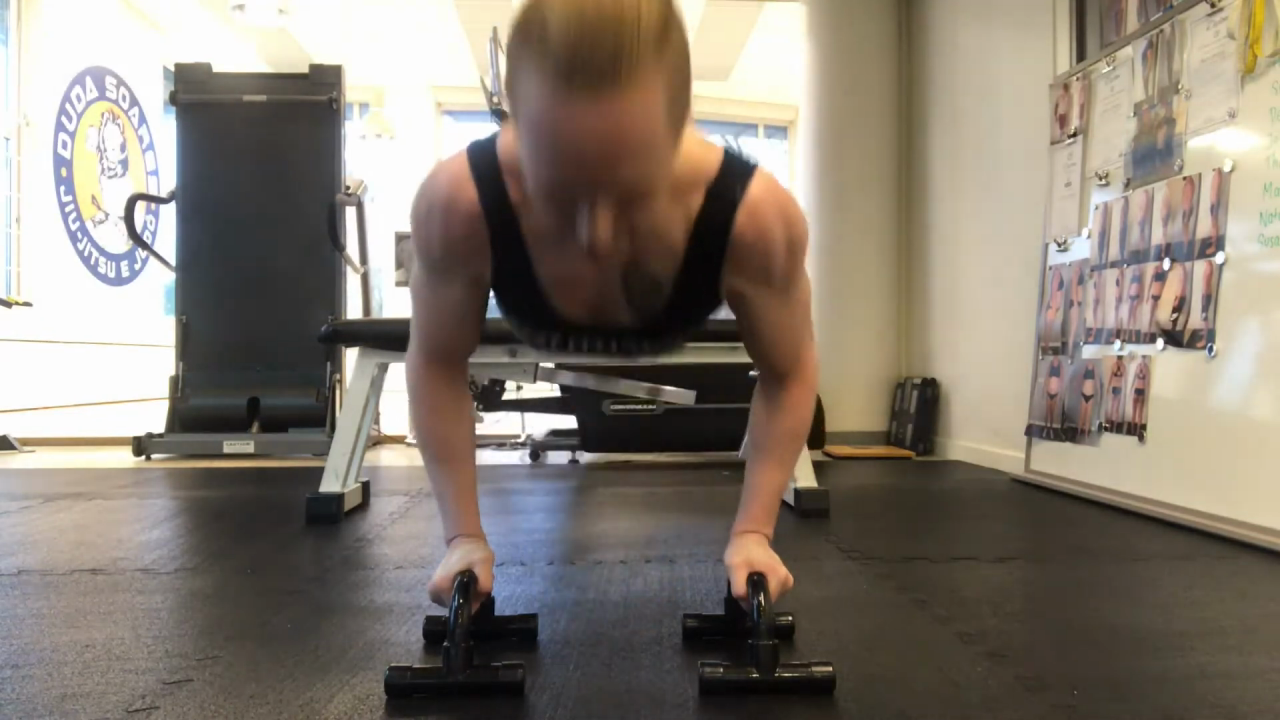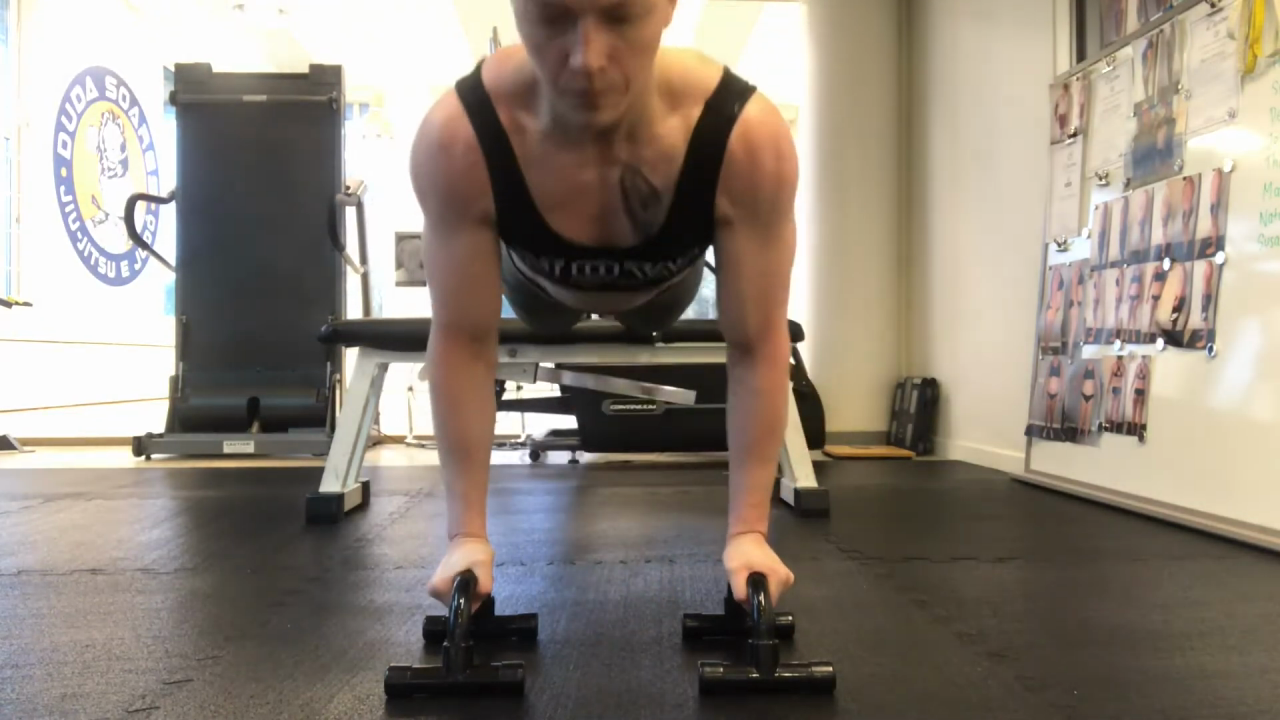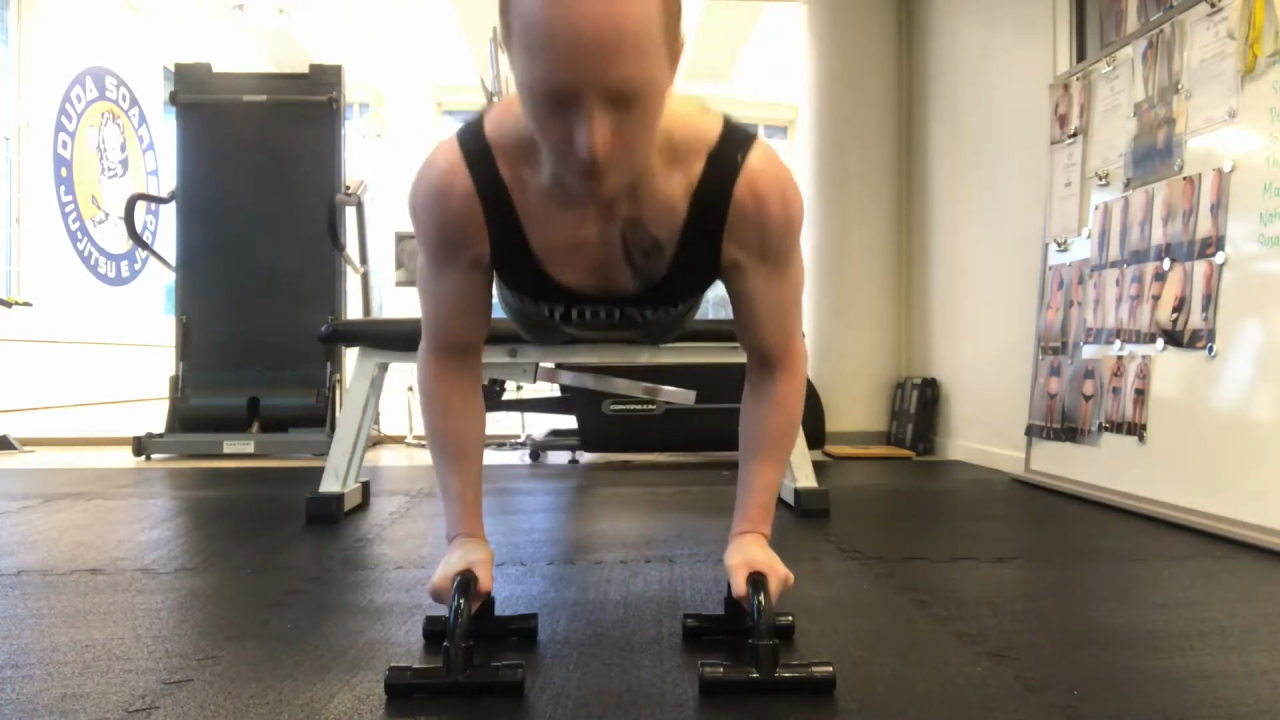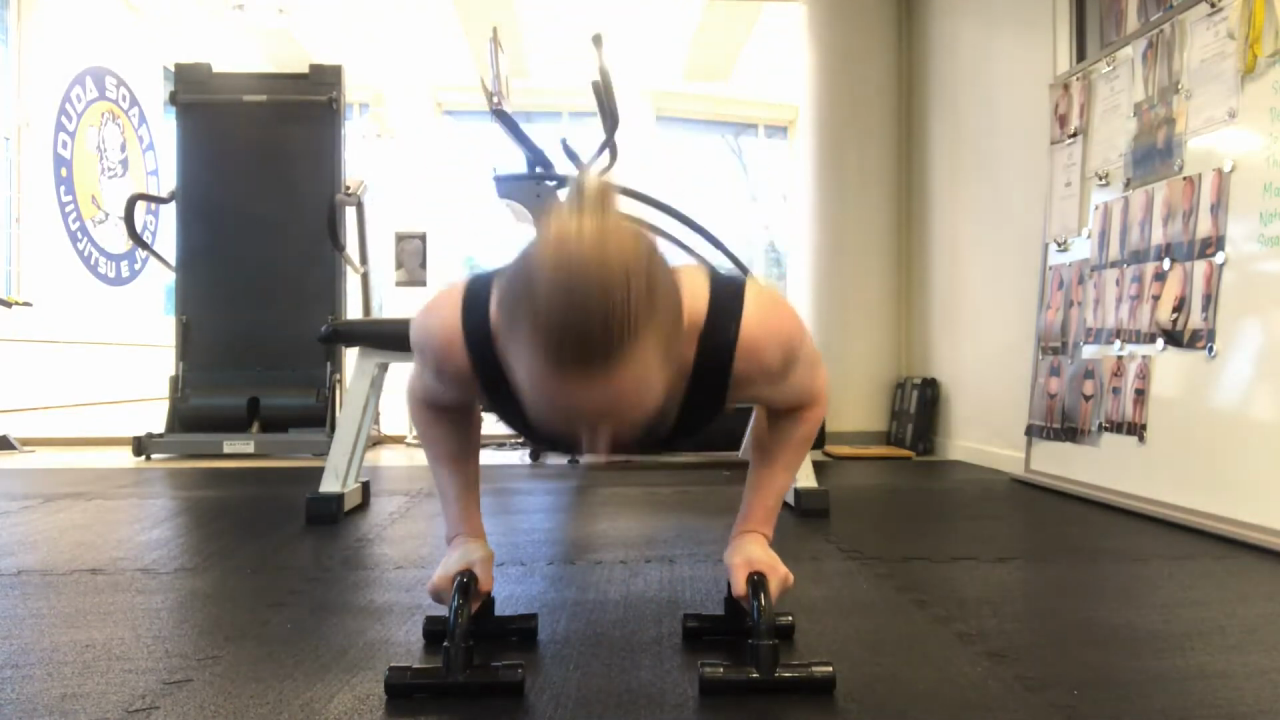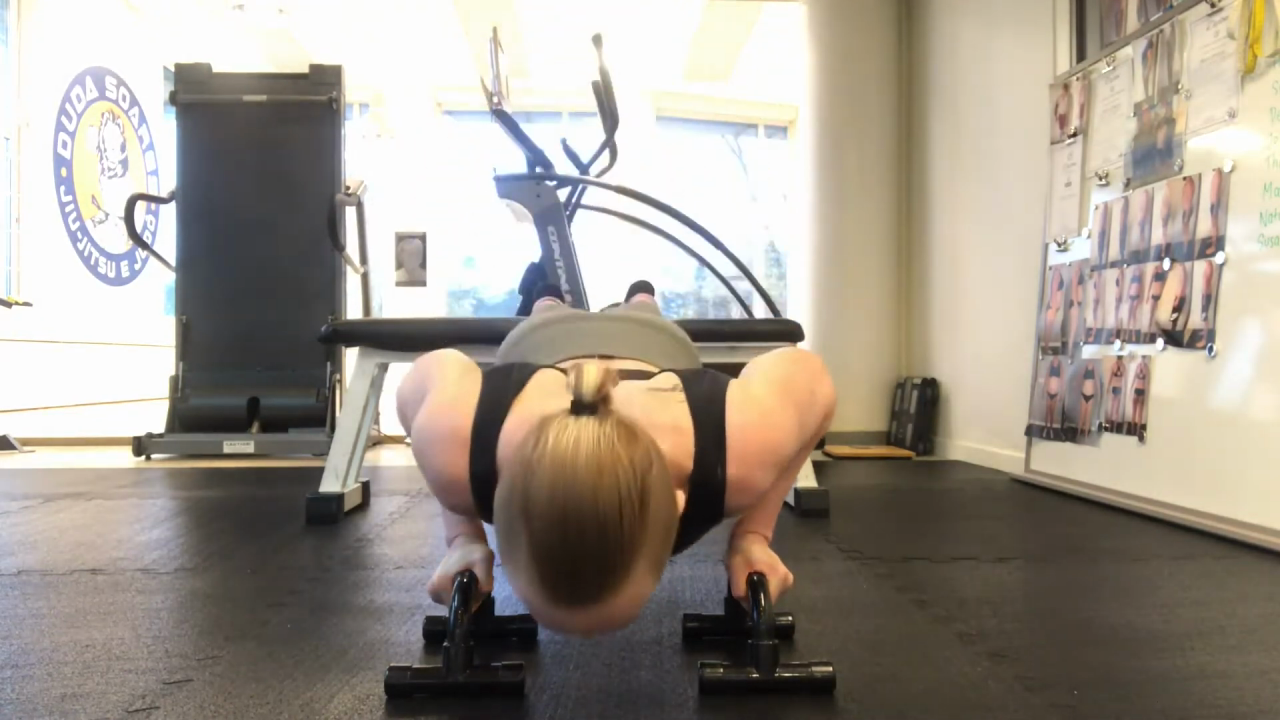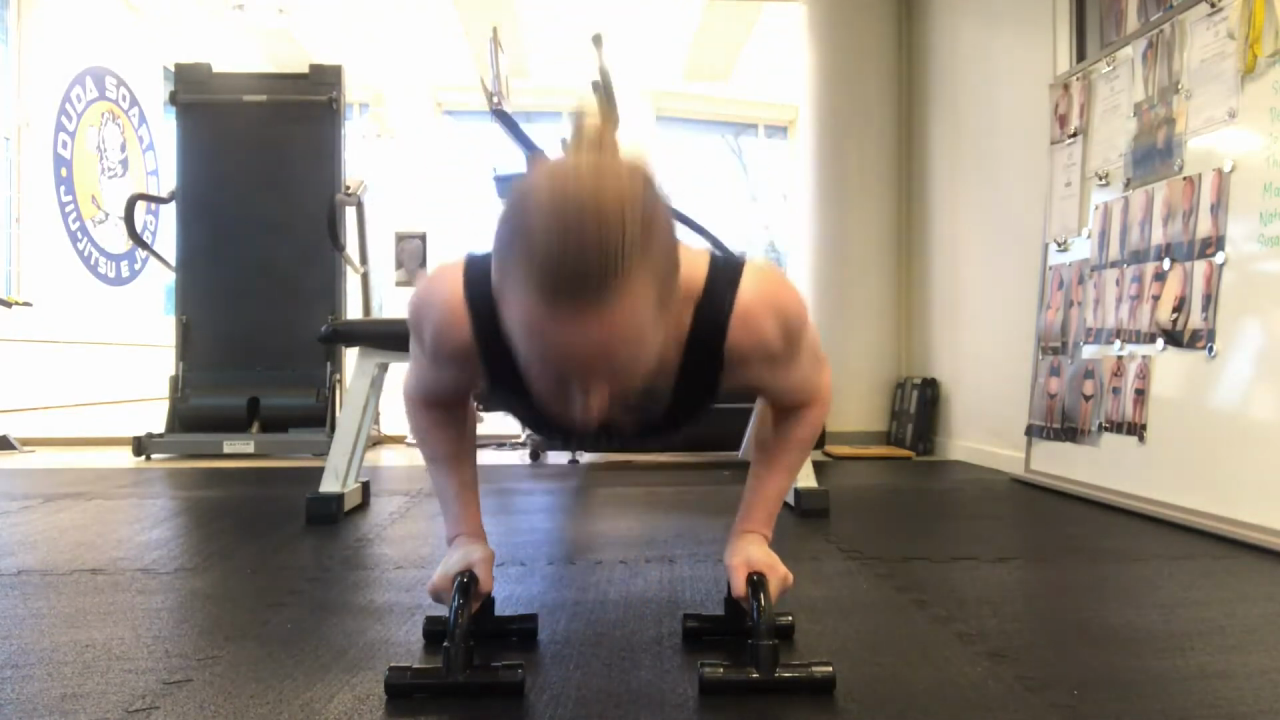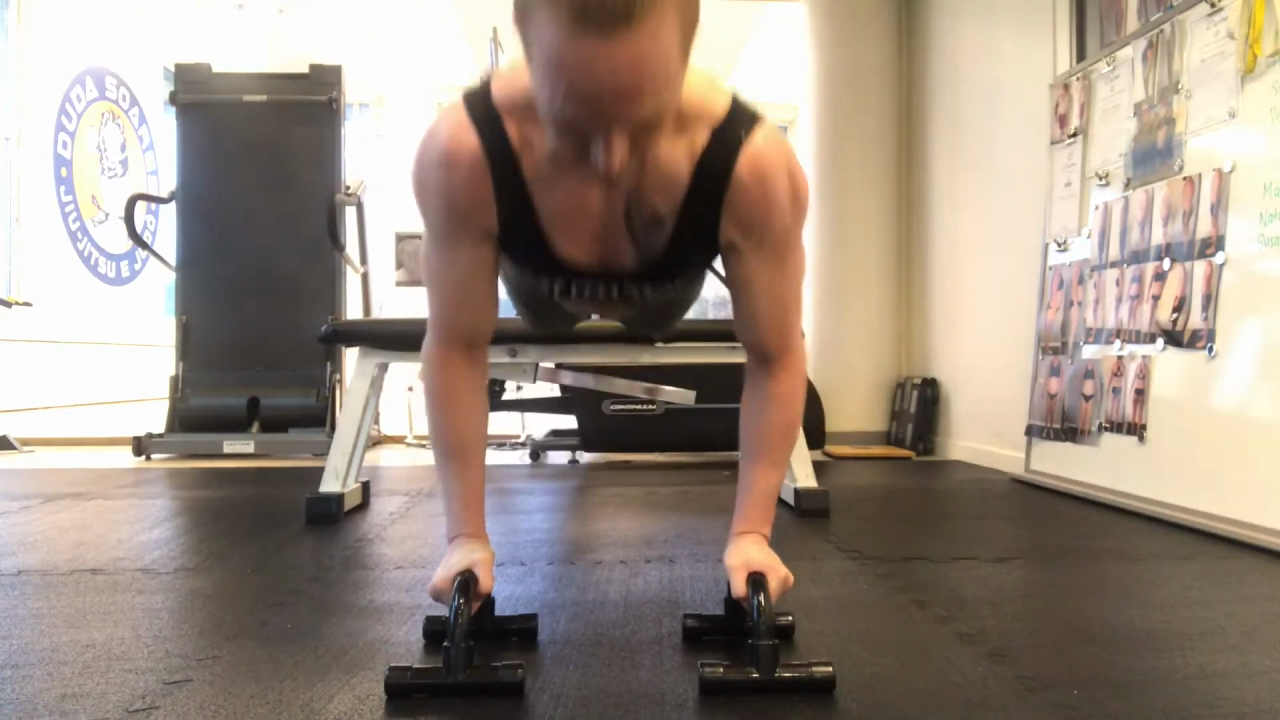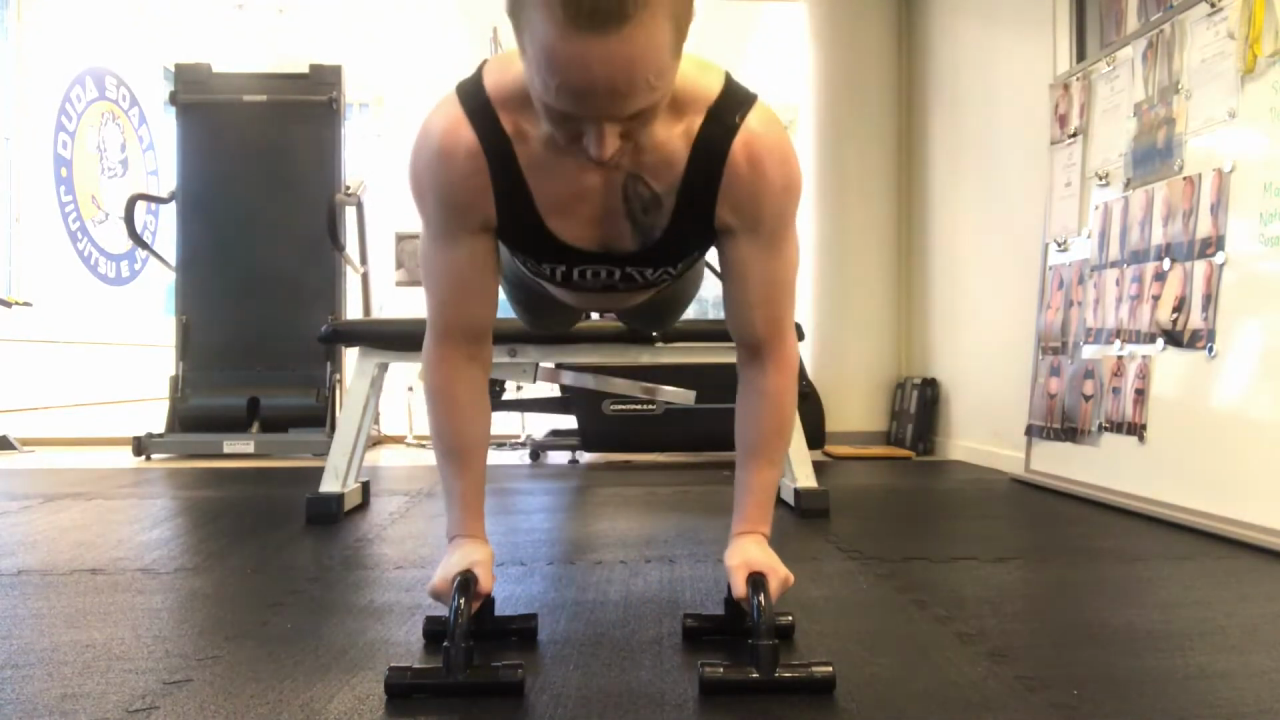
dt=0.3s
person 1, frame 1
left shoulder: (753, 213)
right shoulder: (459, 200)
left elbow: (788, 371)
right elbow: (437, 363)
left wrist: (752, 532)
right wrist: (463, 536)
left hip: (666, 314)
right hip: (537, 309)
person 1, frame 2
left shoulder: (746, 137)
right shoulder: (457, 138)
left elbow: (757, 347)
right elbow: (463, 344)
left wrist: (748, 530)
right wrist: (468, 534)
left hip: (659, 284)
right hip: (542, 280)
left knee: (653, 323)
right knee: (539, 322)
person 1, frame 3
left shoulder: (751, 187)
right shoulder: (456, 186)
left elbow: (775, 363)
right elbow: (449, 358)
left wrist: (750, 533)
right wrist: (465, 537)
left hip: (662, 315)
right hip: (541, 312)
right knee: (539, 325)
person 1, frame 4
left shoulder: (748, 332)
right shoulder: (454, 330)
left elbow: (803, 399)
right elbow: (433, 400)
left wrist: (752, 532)
right wrist: (464, 536)
person 1, frame 5
left shoulder: (737, 454)
right shoulder: (457, 445)
left elbow: (816, 383)
right elbow: (412, 389)
left wrist: (754, 536)
right wrist: (463, 539)
left ankle: (642, 307)
right ankle: (546, 307)
person 1, frame 6
left shoulder: (748, 311)
right shoulder: (455, 308)
left elbow: (806, 398)
right elbow: (429, 399)
left wrist: (752, 532)
right wrist: (463, 536)
person 1, frame 7
left shoulder: (754, 164)
right shoulder: (462, 148)
left elbow: (774, 356)
right elbow: (456, 349)
left wrist: (749, 532)
right wrist: (466, 536)
left hip: (661, 281)
right hip: (542, 272)
left knee: (653, 319)
right knee: (545, 319)
person 1, frame 8
left shoulder: (748, 147)
right shoulder: (457, 142)
left elbow: (764, 350)
right elbow: (457, 346)
left wrist: (750, 531)
right wrist: (466, 534)
left hip: (661, 277)
right hip: (540, 275)
left knee: (655, 320)
right knee: (541, 322)
